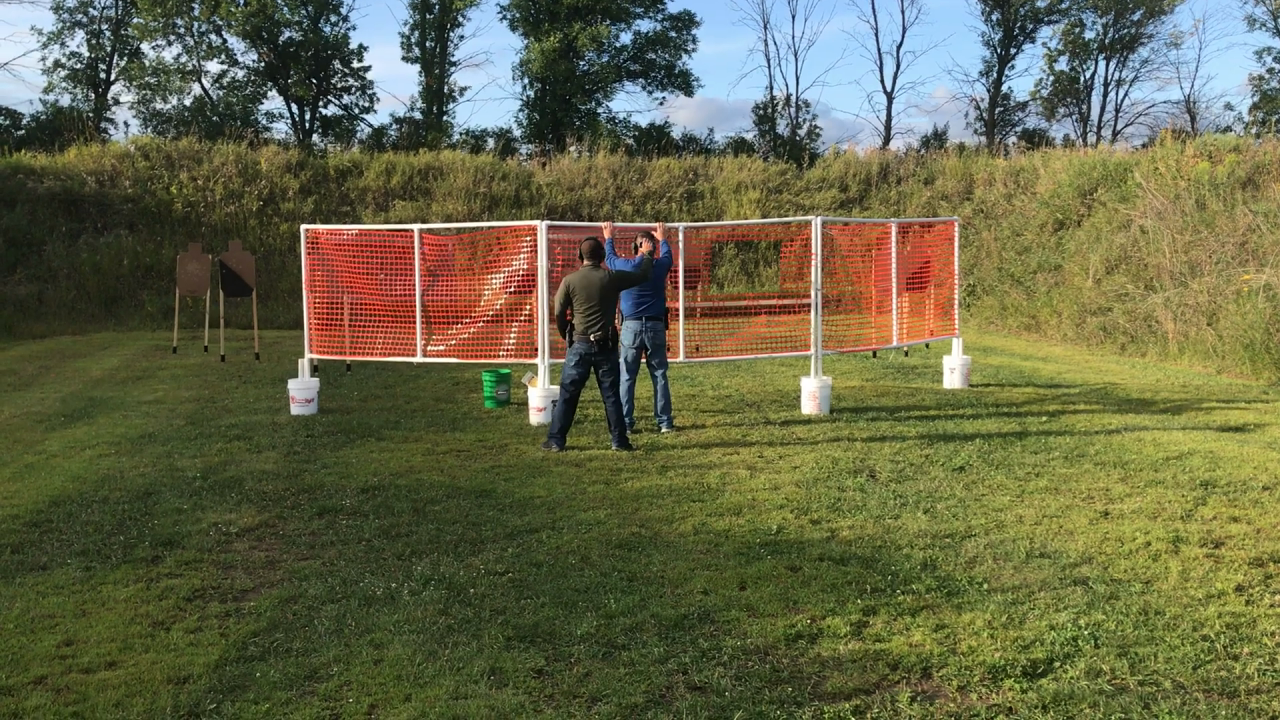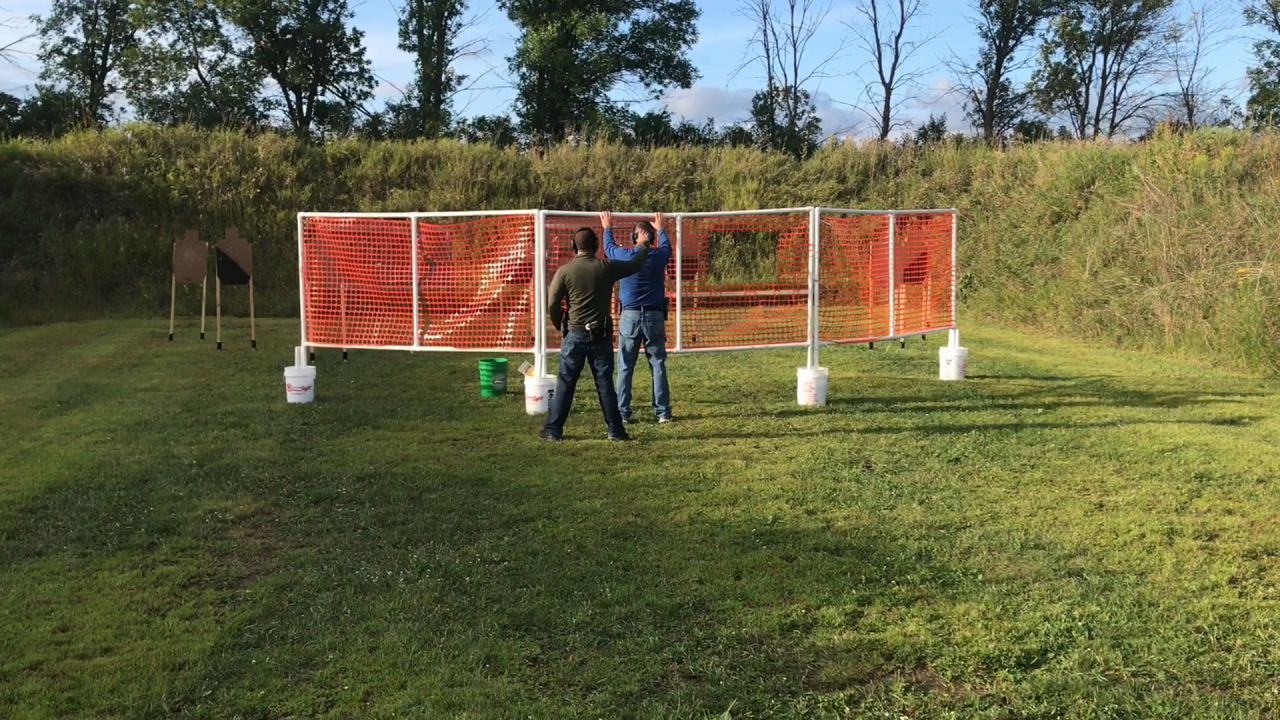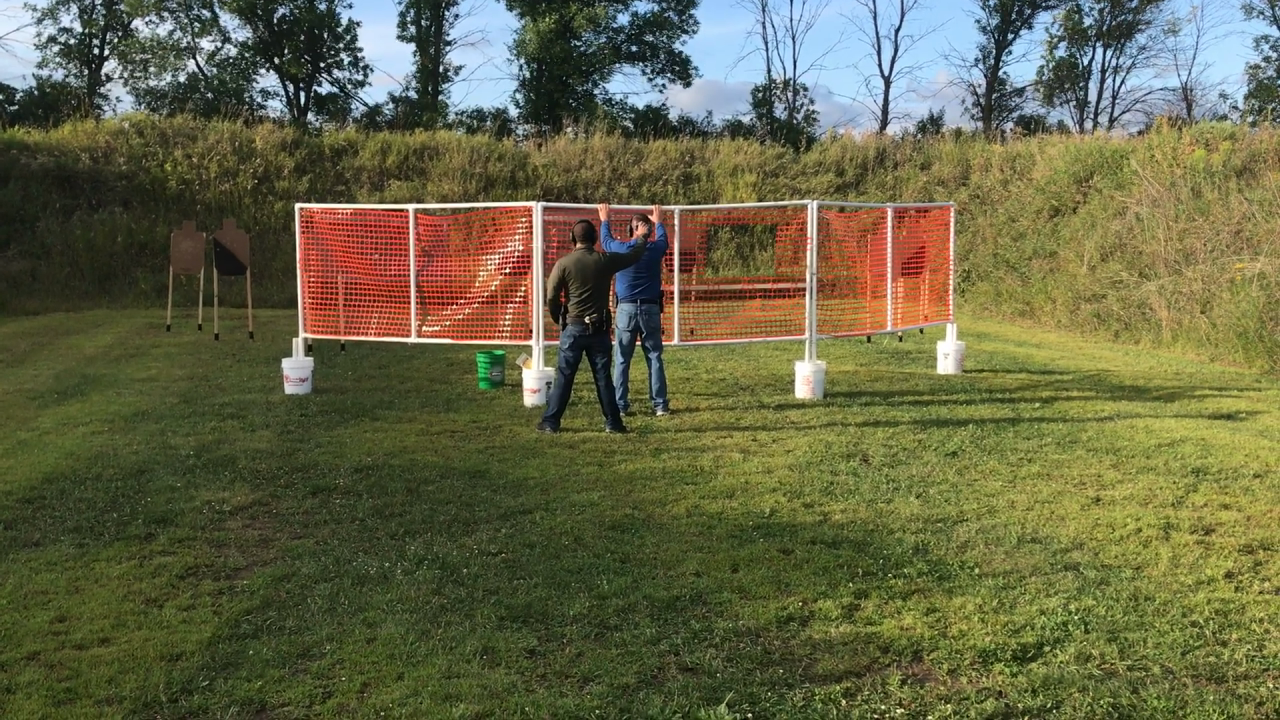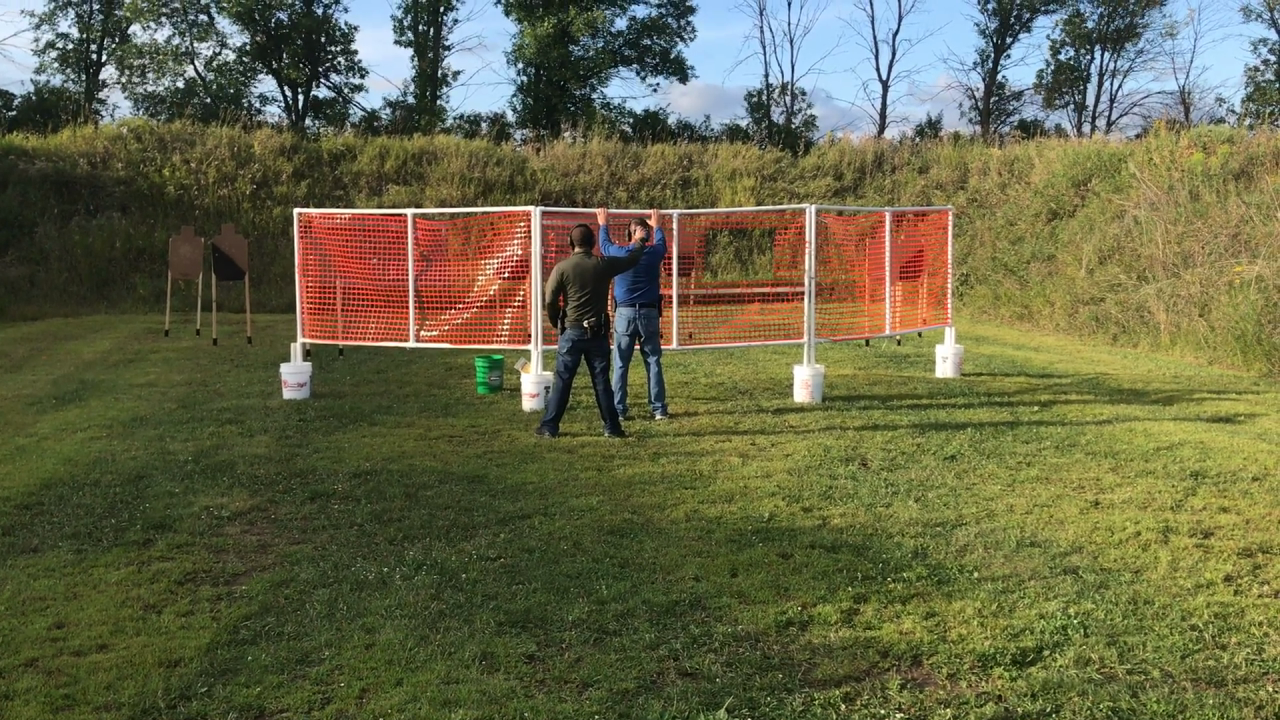
dt=1s
person 1, frame 1
left shoulder: (570, 280)
right shoulder: (612, 277)
left elbow: (559, 313)
right elbow: (643, 275)
left wrist: (567, 336)
right wrist: (647, 254)
left hip: (579, 345)
right hip: (606, 346)
left knee: (568, 395)
right knee: (611, 395)
left ankle: (556, 440)
right ankle: (619, 440)
person 1, frame 2
left shoulder: (564, 270)
right shoulder: (606, 267)
left elbow: (552, 303)
right elbow: (636, 263)
left wrist: (560, 325)
right wrist: (644, 245)
left hip: (574, 334)
right hip: (600, 335)
left knee: (565, 384)
right knee: (605, 384)
left ankle: (553, 429)
right ankle: (615, 430)
person 1, frame 3
left shoulder: (563, 263)
right shoulder: (606, 260)
left elbow: (551, 297)
right elbow: (634, 255)
left wrist: (559, 320)
right wrist: (642, 239)
left hip: (573, 328)
right hip: (599, 329)
left knee: (563, 378)
right knee: (603, 377)
left ankle: (550, 422)
right ankle: (613, 423)
person 1, frame 4
left shoulder: (562, 268)
right shoulder: (604, 264)
left elbow: (550, 301)
right elbow: (632, 259)
left wrist: (557, 323)
right wrist: (639, 243)
left hip: (571, 332)
right hip: (598, 332)
left knee: (562, 381)
right knee: (602, 381)
left ankle: (549, 426)
right ankle: (612, 427)
person 2, frame 1
left shoulder: (624, 266)
right shoulder: (660, 265)
left elbow: (609, 257)
right elbow: (667, 255)
left wrist: (608, 239)
right wrist: (662, 238)
left hip: (631, 326)
right hip: (655, 325)
left knee: (627, 377)
right knee: (659, 375)
left ankle: (625, 422)
right ankle: (664, 422)
person 2, frame 2
left shoulder: (624, 255)
right shoulder: (659, 255)
left elbow: (609, 247)
right elbow: (666, 245)
left wrist: (607, 228)
right wrist: (660, 229)
left hip: (630, 316)
right hip: (654, 316)
left knee: (625, 367)
right knee: (658, 365)
left ankle: (622, 412)
right ankle: (662, 412)
person 2, frame 3
left shoulder: (620, 249)
right shoulder: (656, 249)
left elbow: (606, 240)
right elbow: (663, 239)
left wrist: (604, 220)
right wrist: (658, 222)
left hip: (626, 309)
right hip: (650, 309)
left knee: (622, 360)
right knee: (655, 358)
left ankle: (620, 405)
right ankle: (660, 404)
person 2, frame 4
left shoulder: (619, 254)
right shoulder: (654, 253)
left elbow: (604, 244)
right elbow: (661, 243)
left wrist: (603, 225)
right wrist: (657, 226)
left hip: (625, 313)
right hip: (649, 313)
left knee: (620, 365)
right knee: (654, 362)
left ankle: (619, 409)
right ankle: (659, 409)
